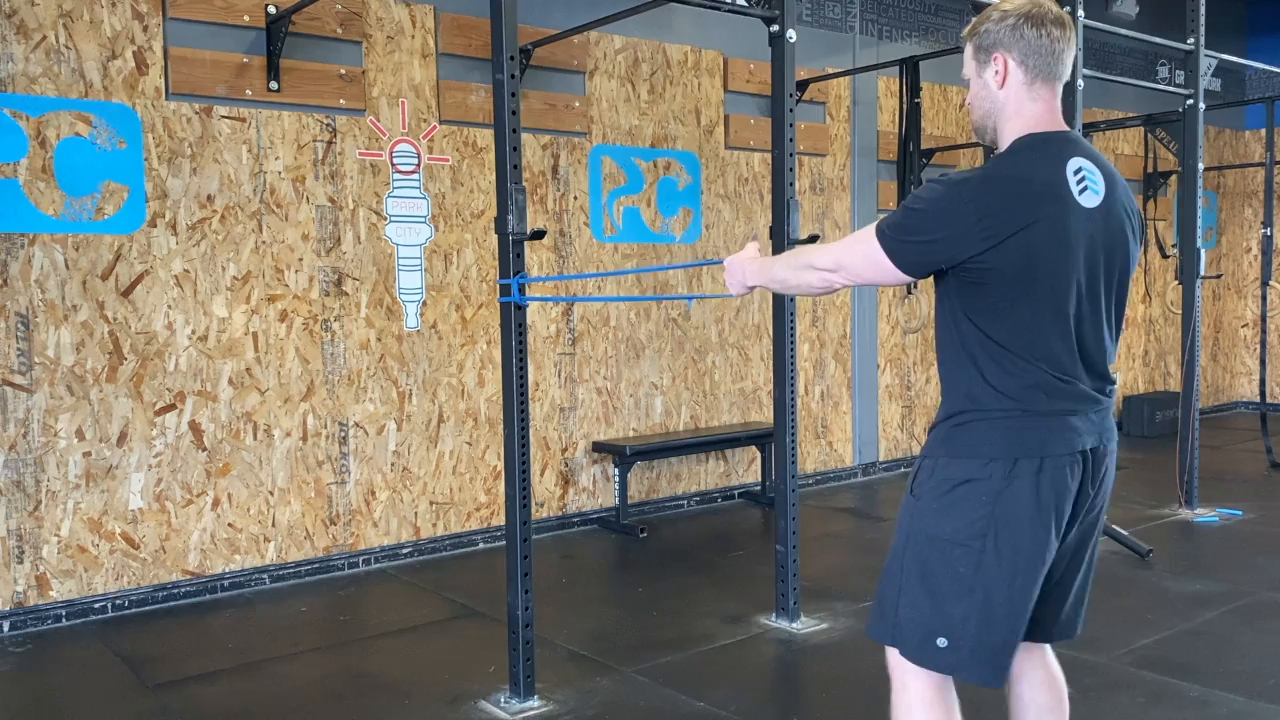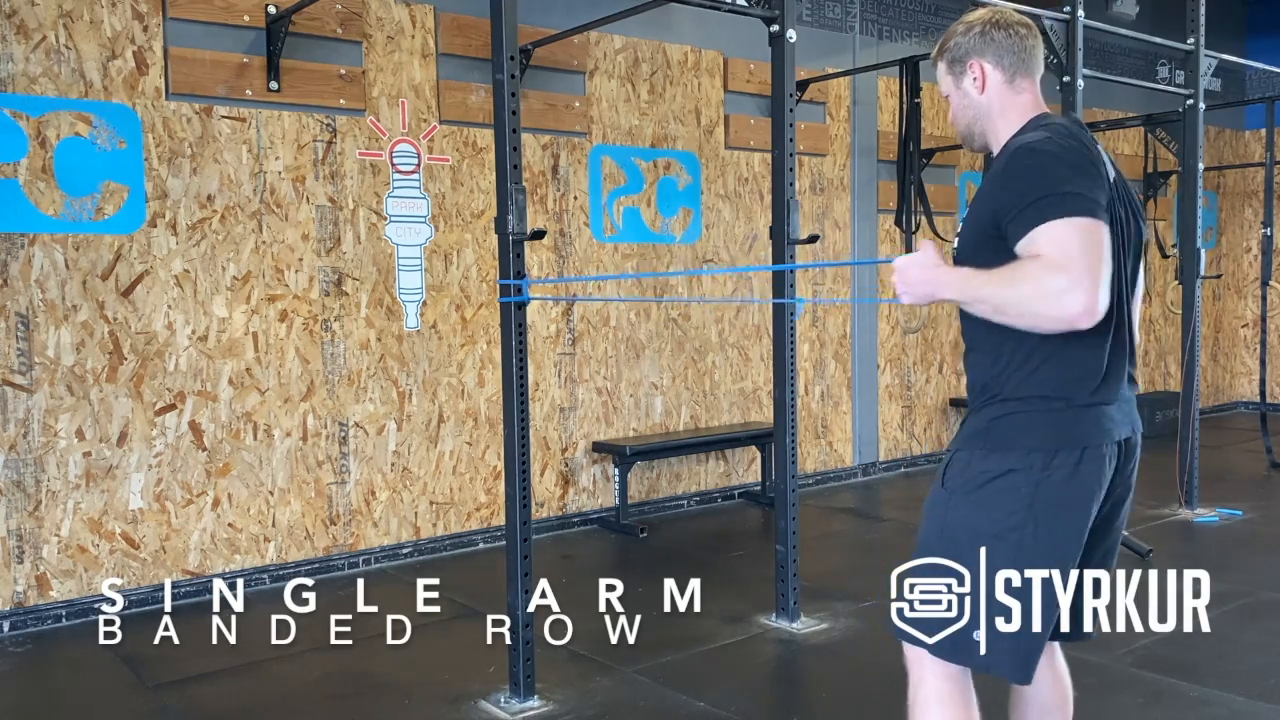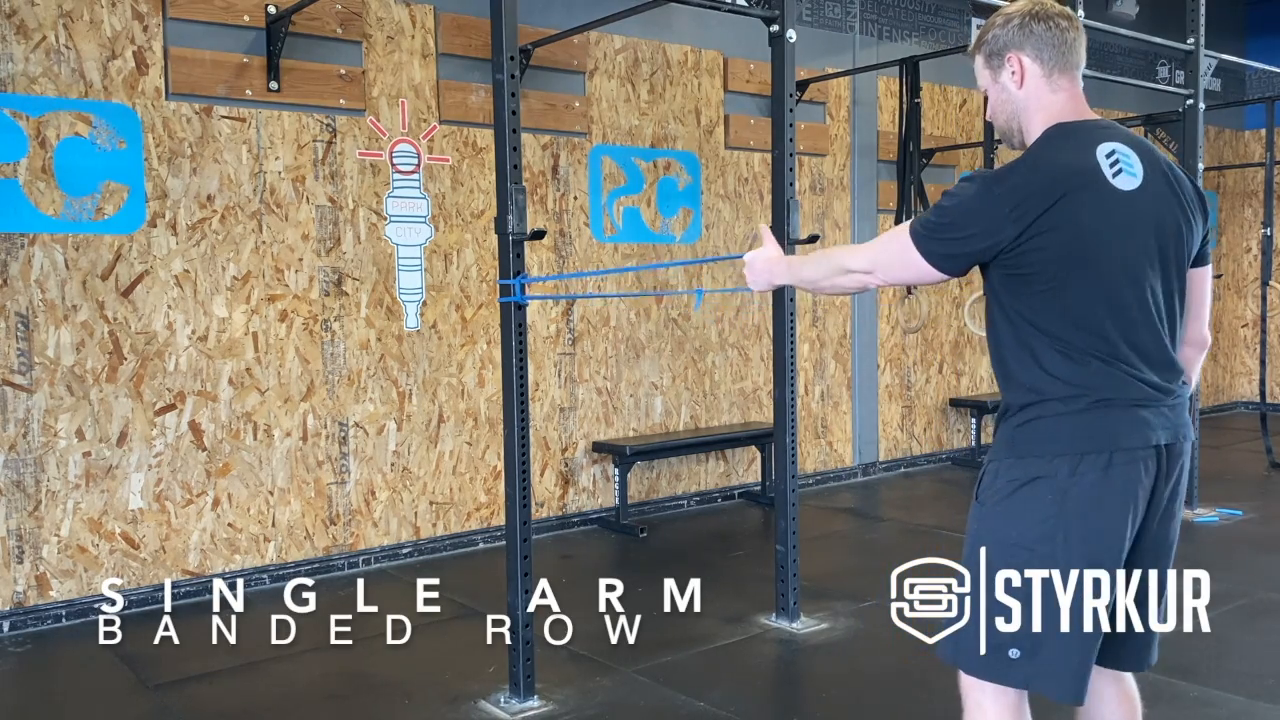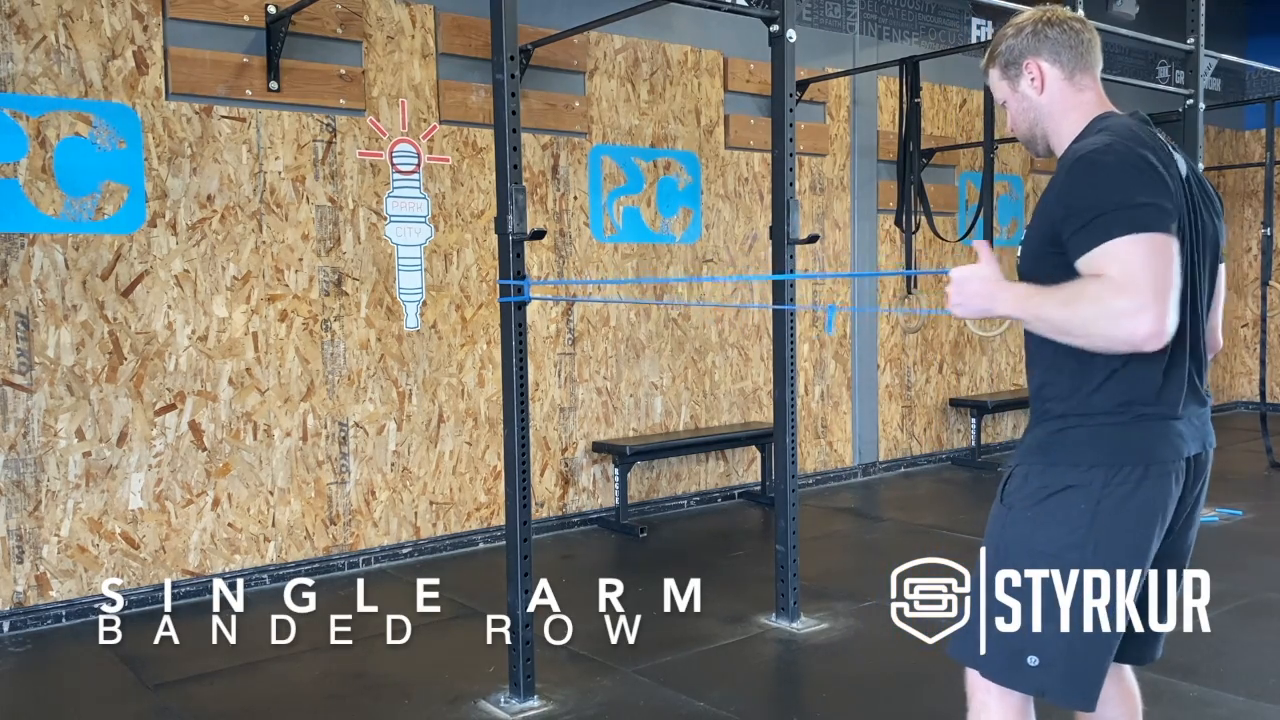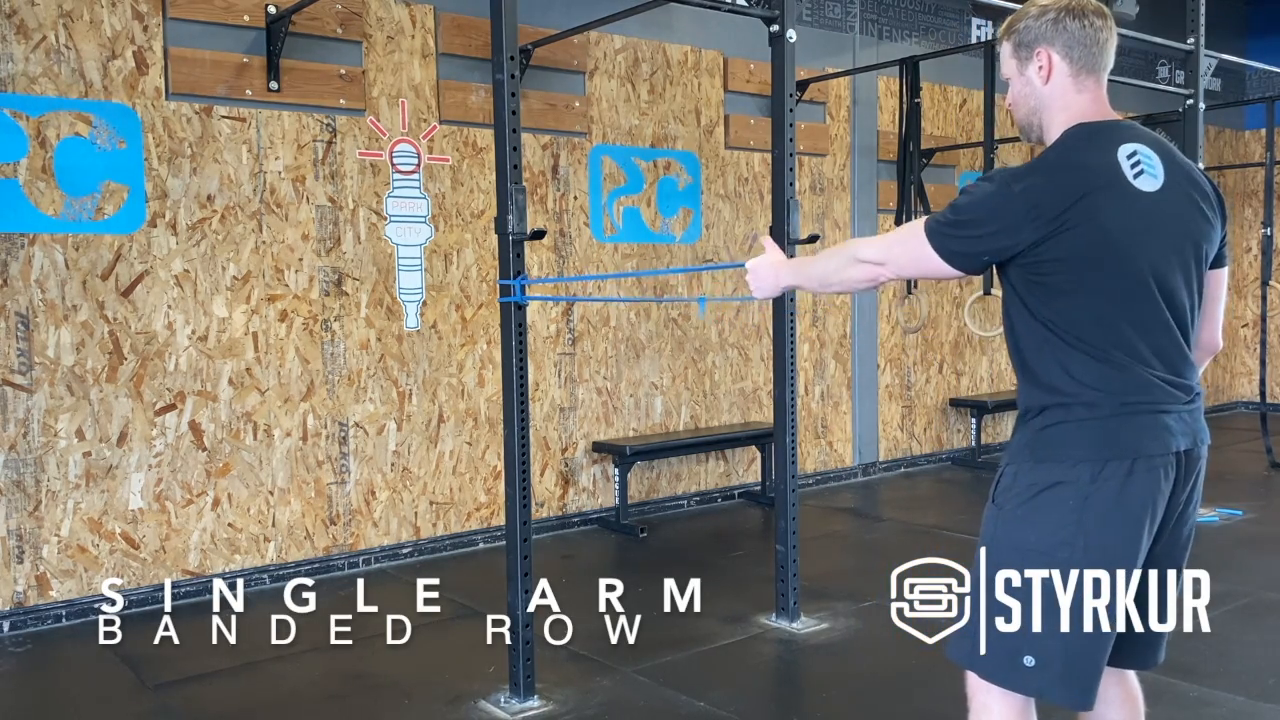
dt=1s
person 1, frame 1
left shoulder: (976, 199)
right shoulder: (1116, 192)
left elbow: (832, 267)
left wrist: (751, 270)
left hip: (995, 459)
right hip: (1083, 449)
left knee: (916, 659)
right knee: (1024, 640)
person 1, frame 2
left shoulder: (1037, 158)
right shoulder: (1087, 160)
left elbow: (1078, 296)
right elbow: (1099, 308)
left wrist: (941, 279)
left hip: (1027, 443)
right hip: (1101, 435)
left knee: (932, 649)
right knee: (1029, 638)
person 1, frame 3
left shoulder: (1012, 193)
right shoulder: (1172, 180)
left elbow: (865, 267)
right elbow: (1196, 337)
left wrist: (778, 268)
left hip: (1061, 460)
right hip: (1161, 449)
right knee: (1104, 659)
person 1, frame 4
left shoulder: (1103, 165)
right shoulder: (1163, 162)
left elbow: (1143, 316)
right elbow: (1205, 334)
left wrist: (1000, 295)
left hip: (1093, 464)
right hip: (1174, 451)
right knee: (1100, 658)
person 1, frame 5
left shoulder: (1035, 191)
right shoulder: (1190, 180)
left elbow: (878, 260)
right elbow: (1208, 340)
left wrist: (784, 273)
left hip: (1081, 463)
right hip: (1177, 449)
right knee: (1108, 662)
